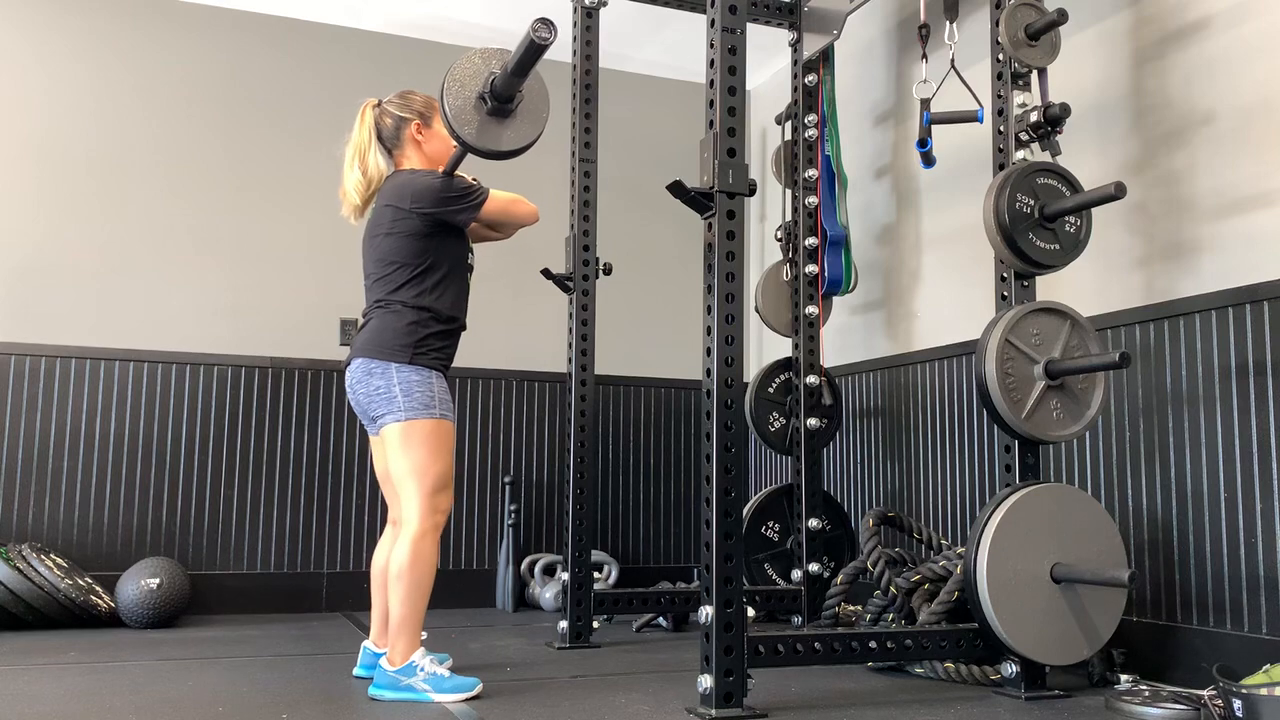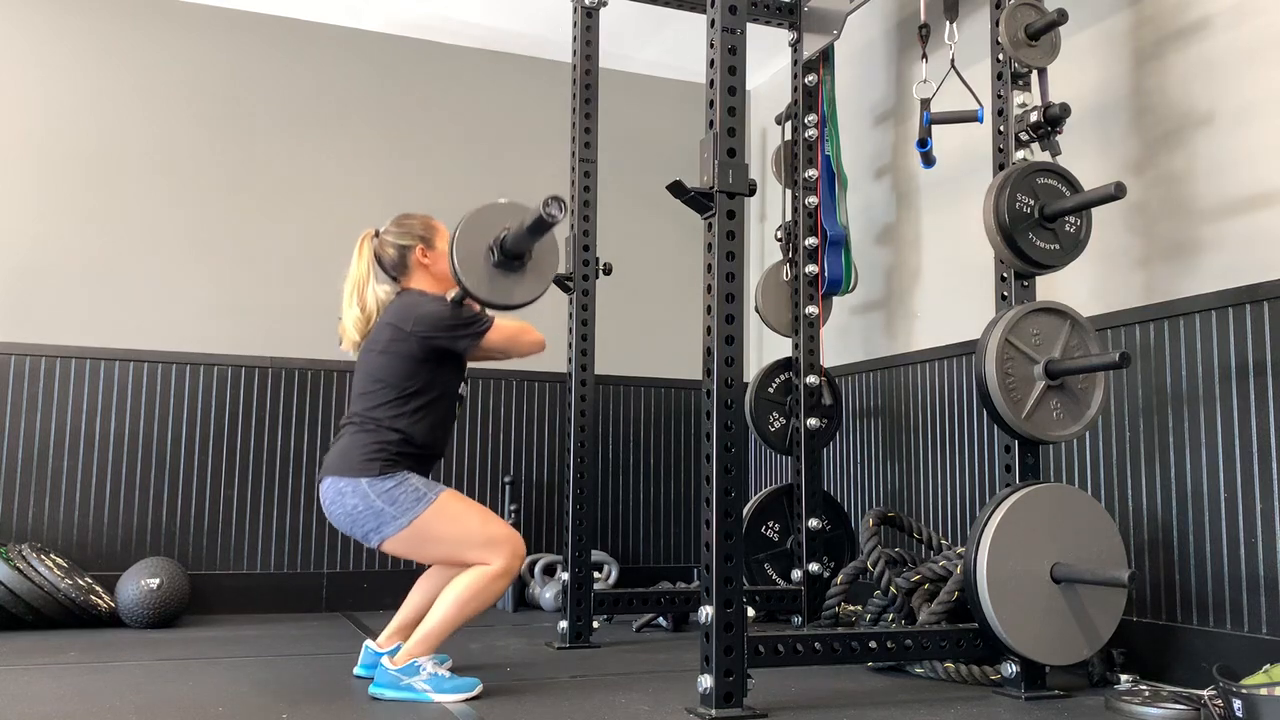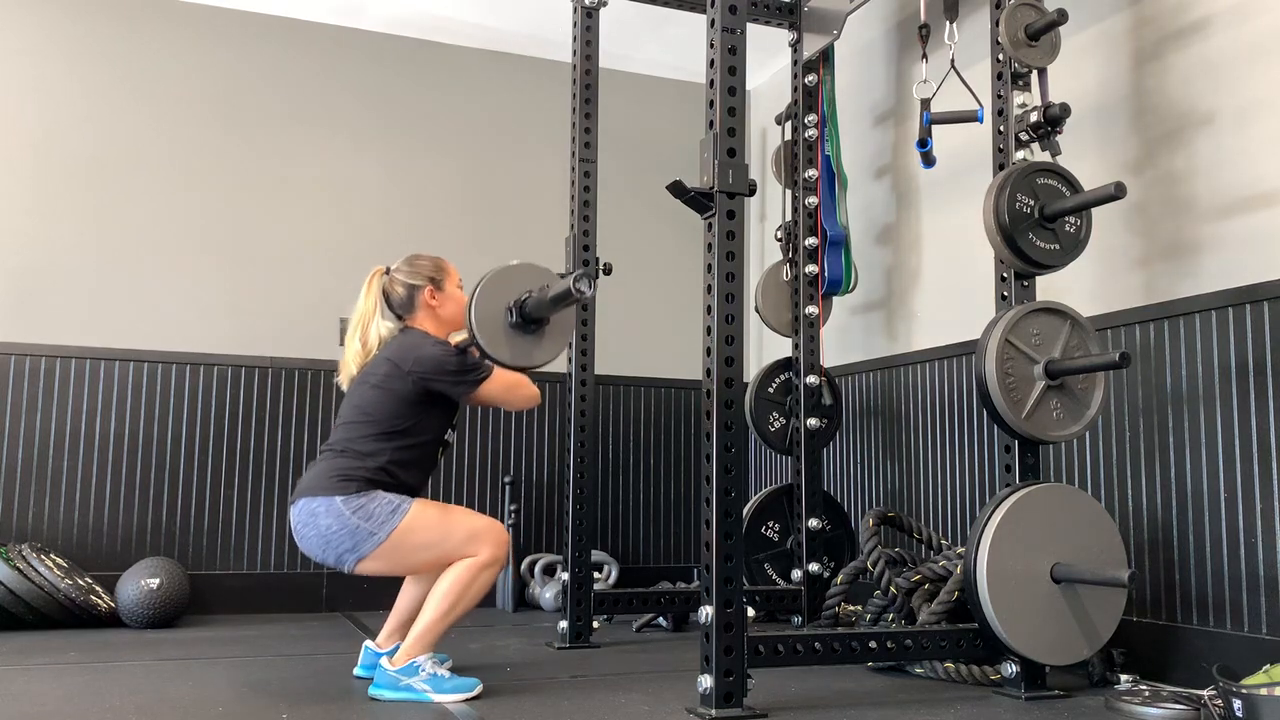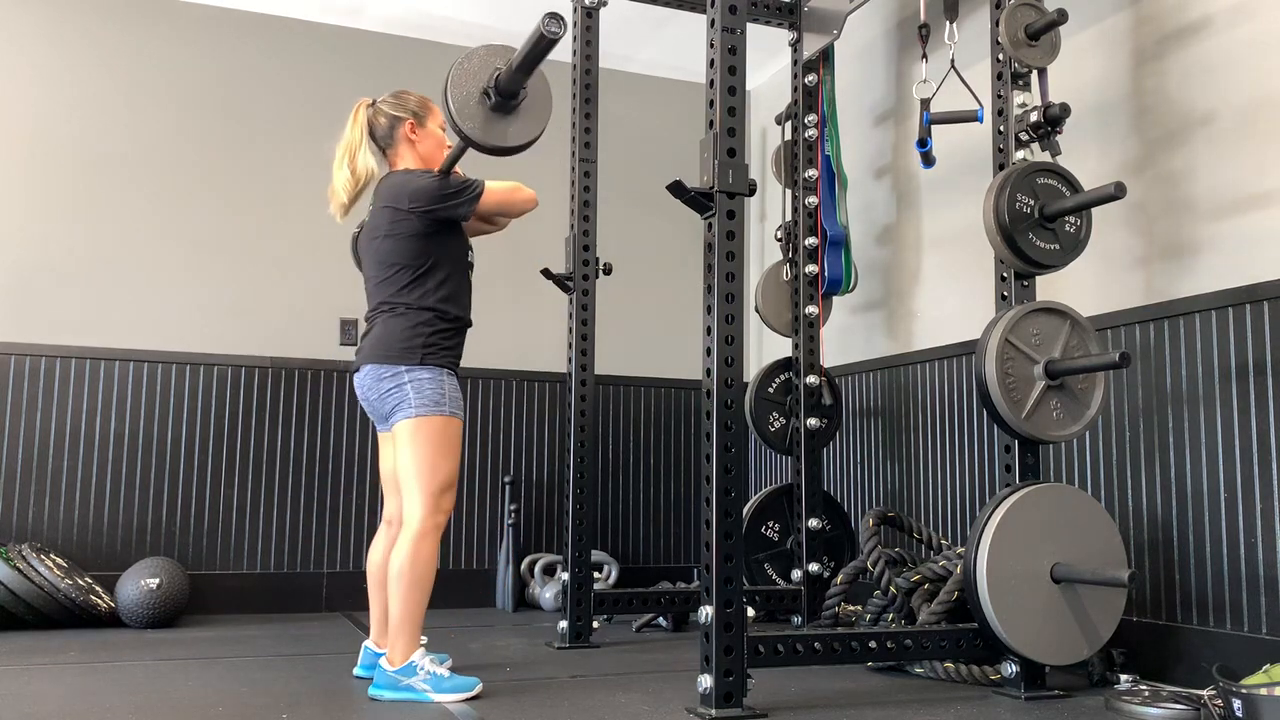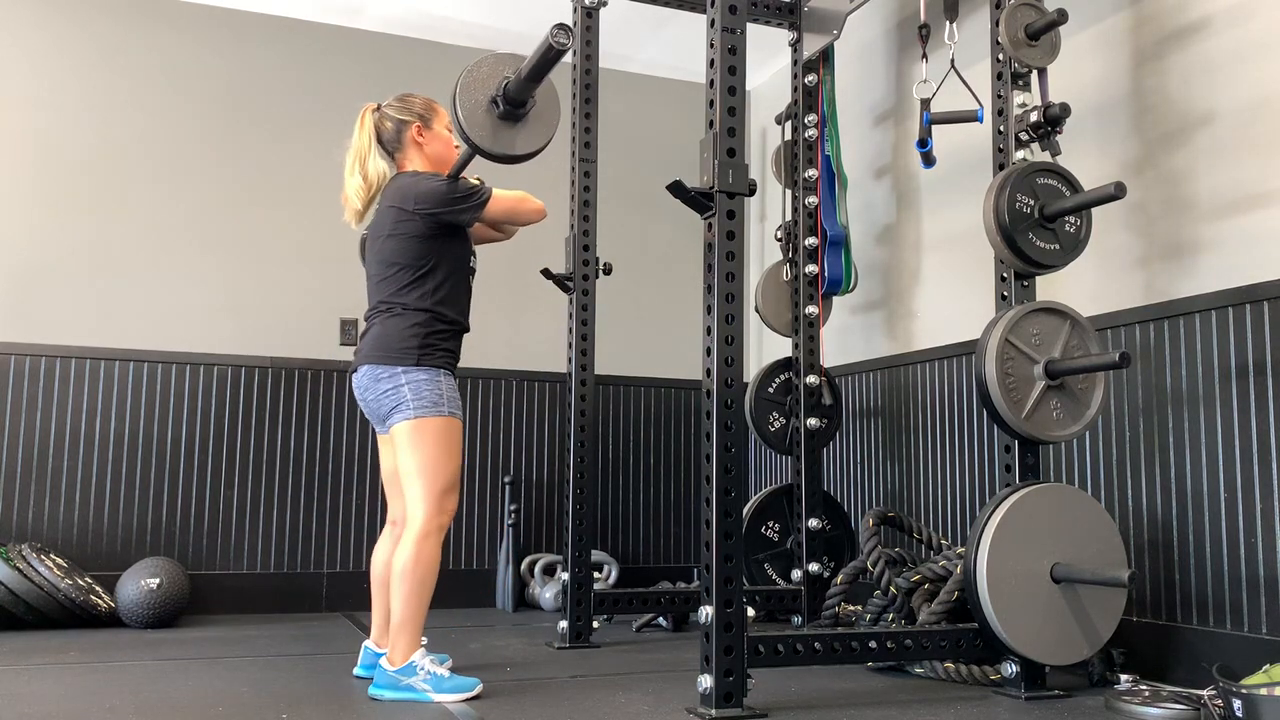
dt=1s
person 1, frame 1
left shoulder: (397, 198)
right shoulder: (426, 188)
left elbow: (493, 227)
right elbow: (525, 213)
left wrist: (469, 207)
right wrist: (473, 195)
left hip: (377, 369)
right hip: (402, 367)
left knee: (405, 518)
right knee: (425, 515)
left ankle: (381, 647)
right ankle: (402, 666)
person 1, frame 2
left shoulder: (406, 314)
right shoulder: (429, 313)
left elbow: (477, 344)
right elbow: (530, 340)
left wrist: (472, 312)
right wrist: (479, 310)
left hip: (355, 483)
right hip: (370, 484)
left knee: (477, 546)
right knee: (504, 551)
left ankle: (387, 646)
right ankle: (406, 666)
person 1, frame 3
left shoulder: (408, 352)
right shoulder: (429, 355)
right elbow: (524, 396)
left wrist: (472, 358)
right wrist: (481, 358)
left hip: (328, 507)
right hip: (341, 508)
left knee: (456, 544)
right knee: (489, 542)
left ankle: (384, 649)
right ankle: (405, 667)
person 1, frame 4
left shoulder: (394, 199)
right shoulder: (421, 188)
left elbow: (483, 220)
right elbow: (523, 199)
left wrist: (471, 206)
right wrist: (466, 188)
left hip: (385, 369)
right hip: (415, 366)
left knee: (399, 517)
right knee: (426, 516)
left ankle: (380, 647)
right ankle: (401, 666)
person 1, frame 5
left shoulder: (404, 200)
right shoulder: (428, 191)
left elbow: (498, 229)
right elbow: (531, 209)
left wrist: (477, 206)
right wrist: (480, 196)
left hip: (385, 370)
right hip: (409, 369)
left knee: (404, 519)
right knee: (429, 517)
left ankle: (381, 647)
right ankle: (402, 665)
